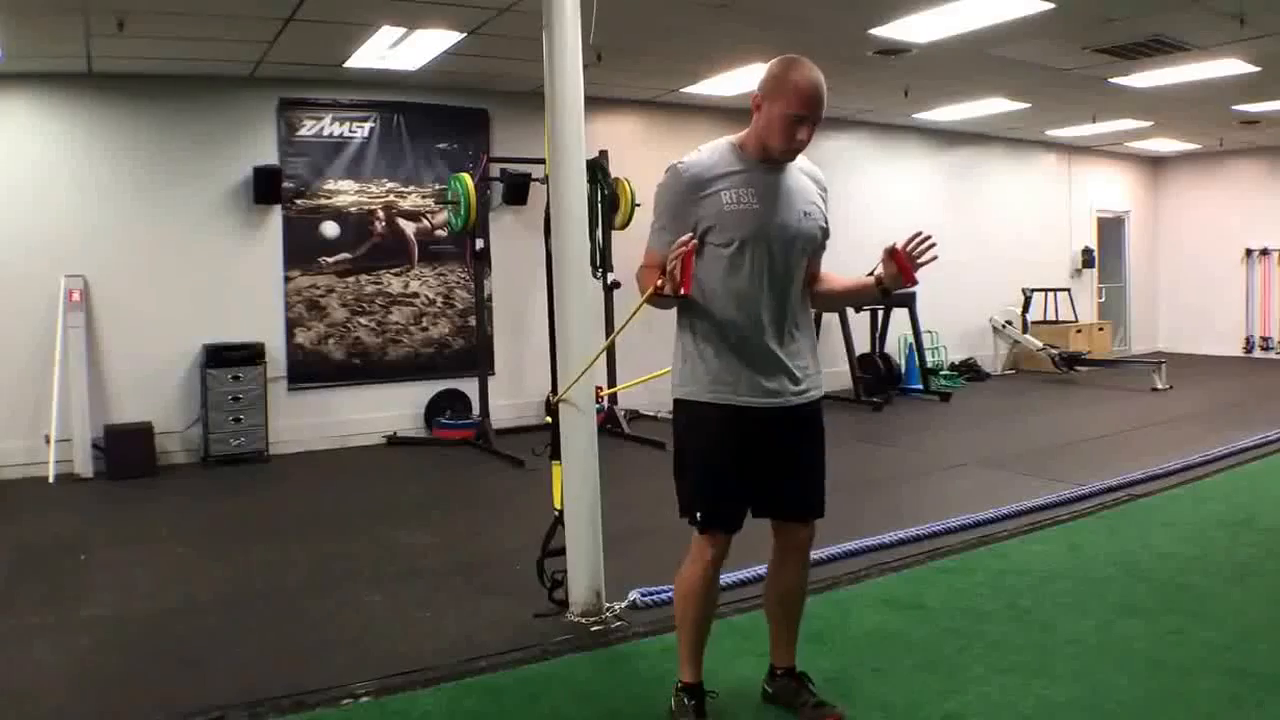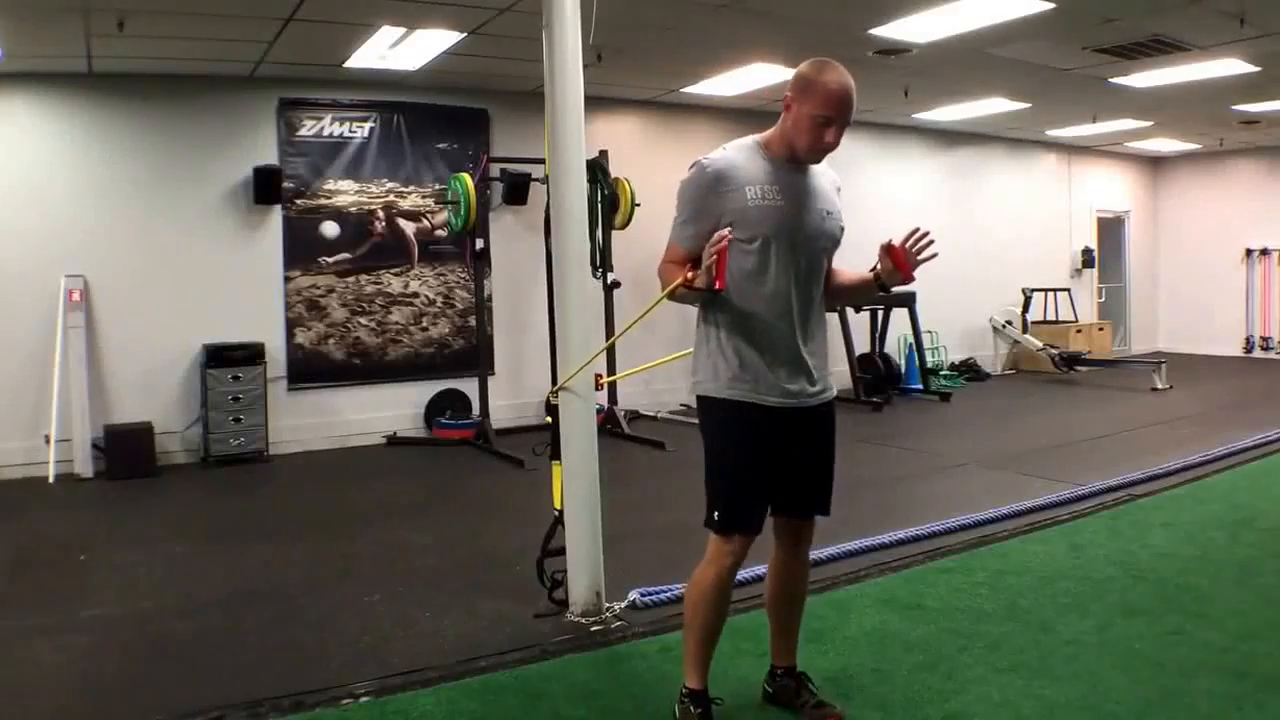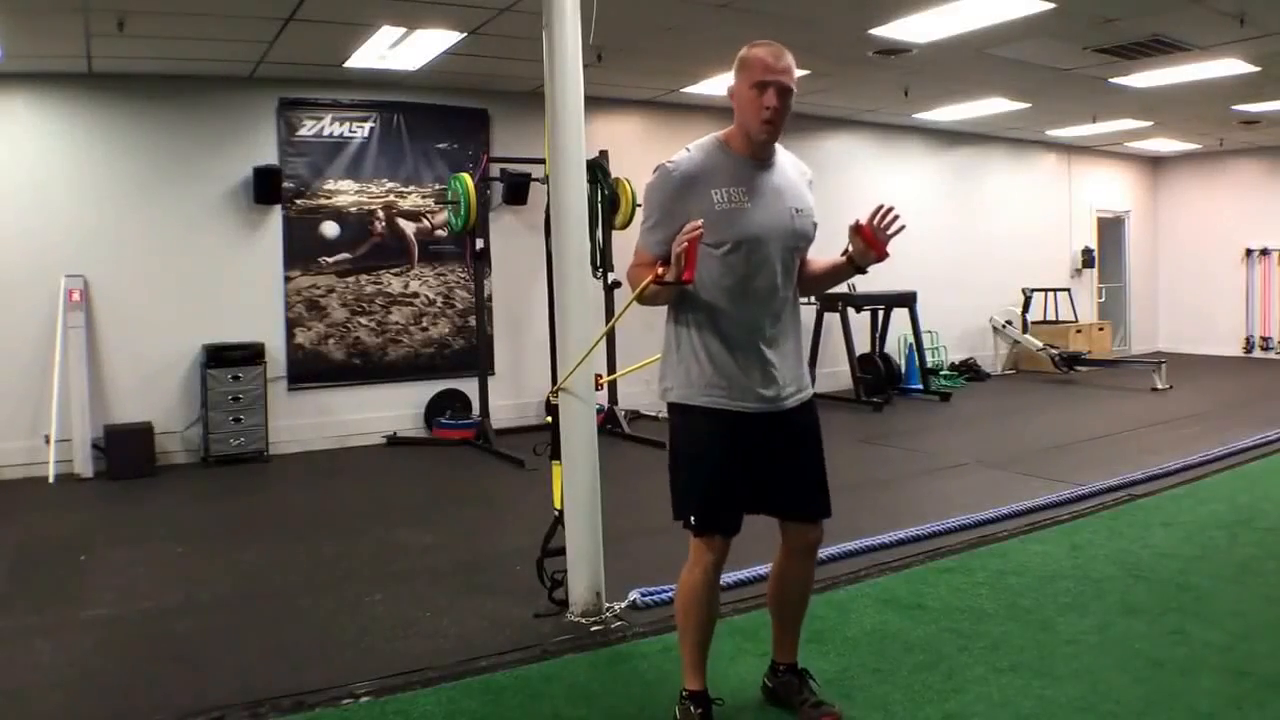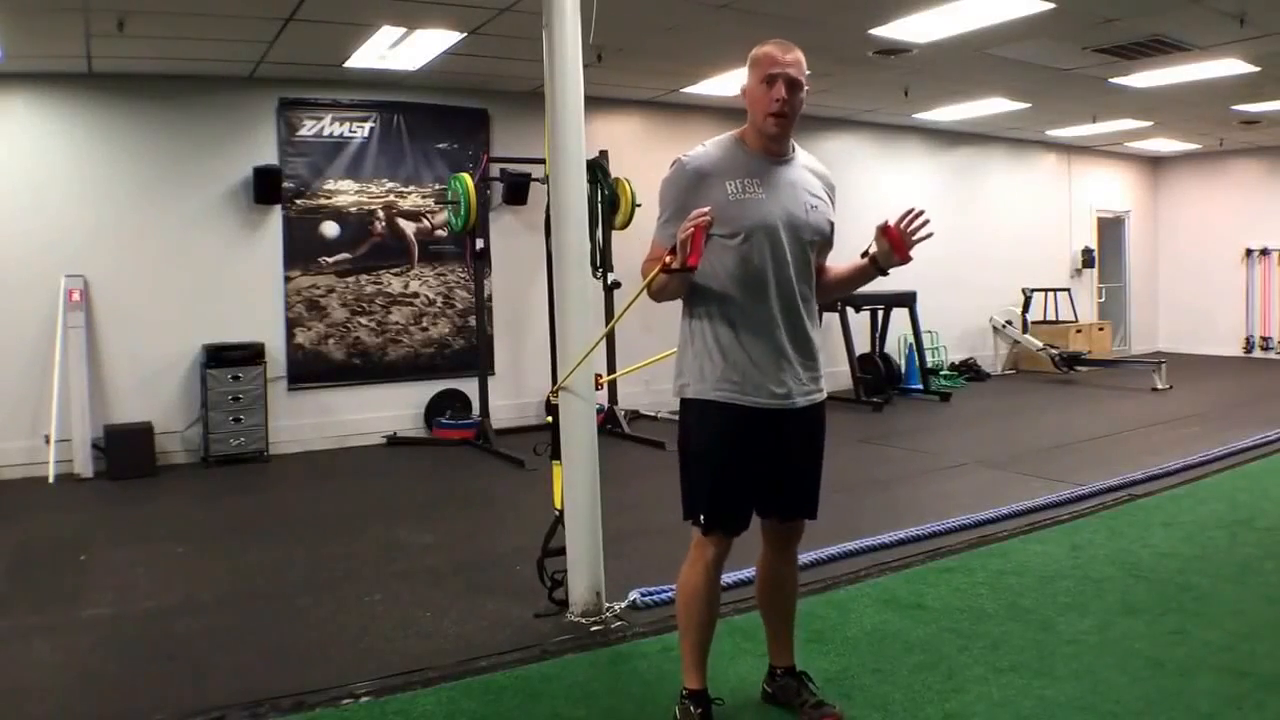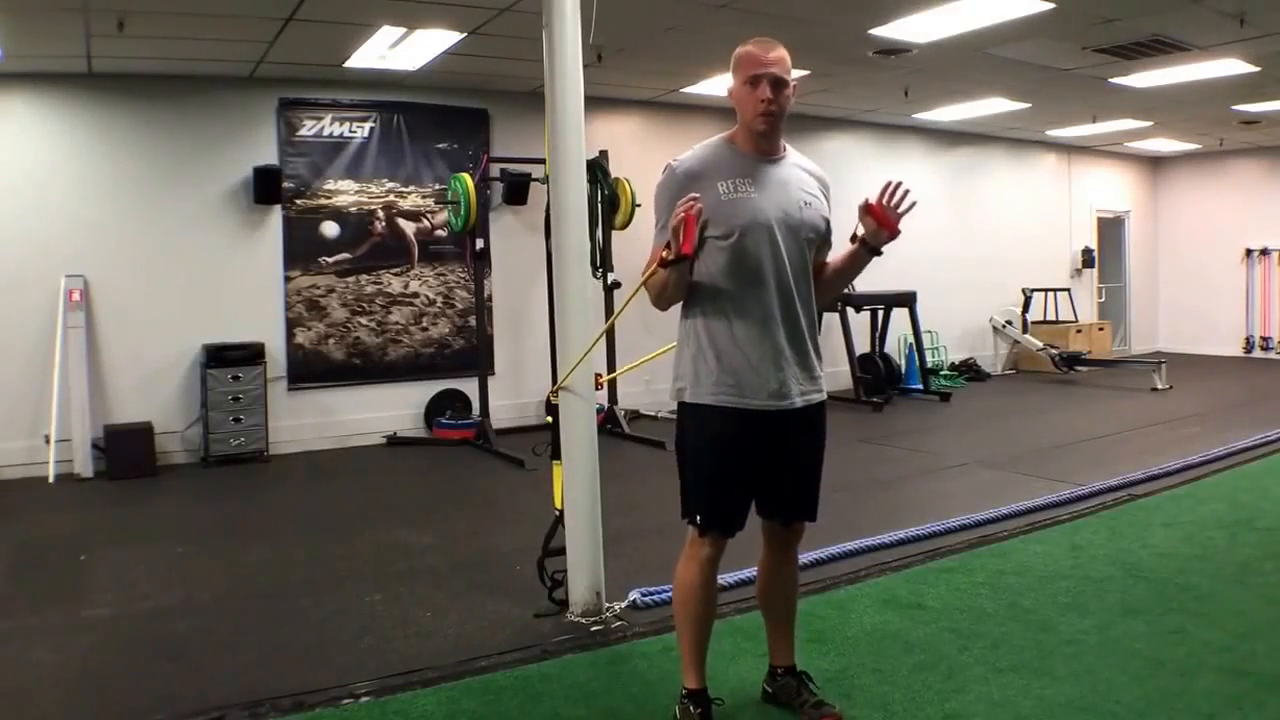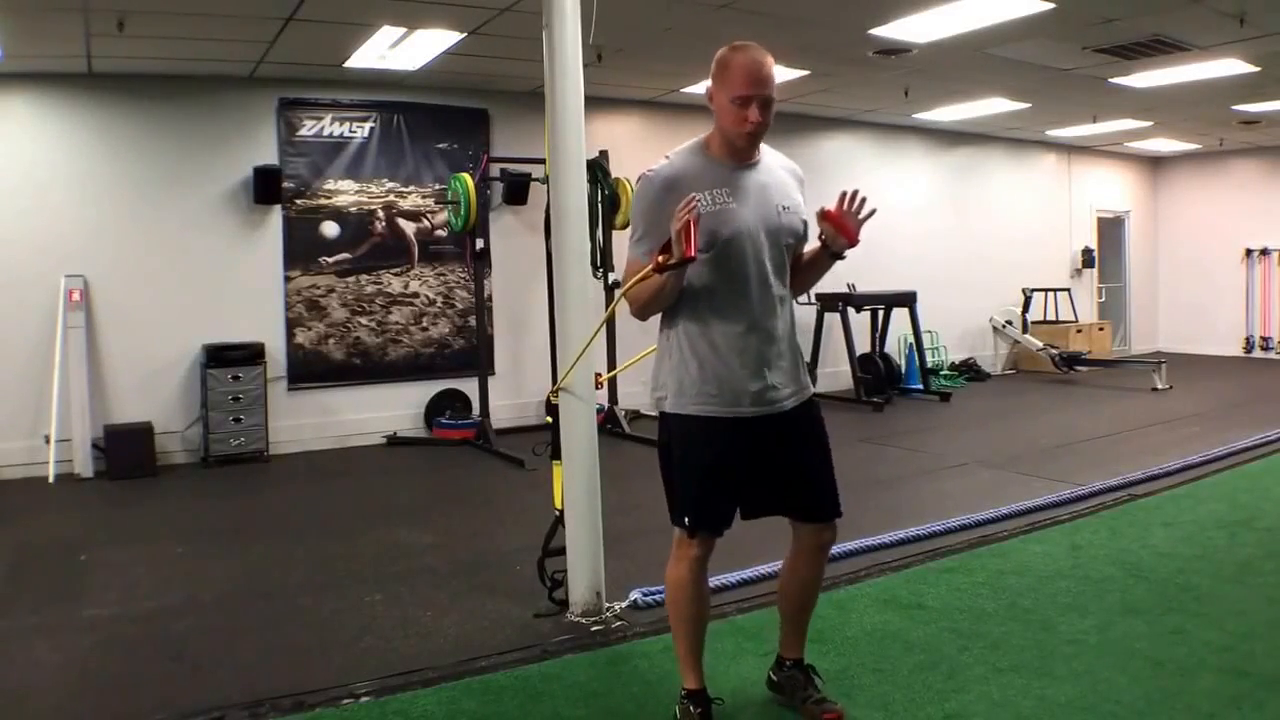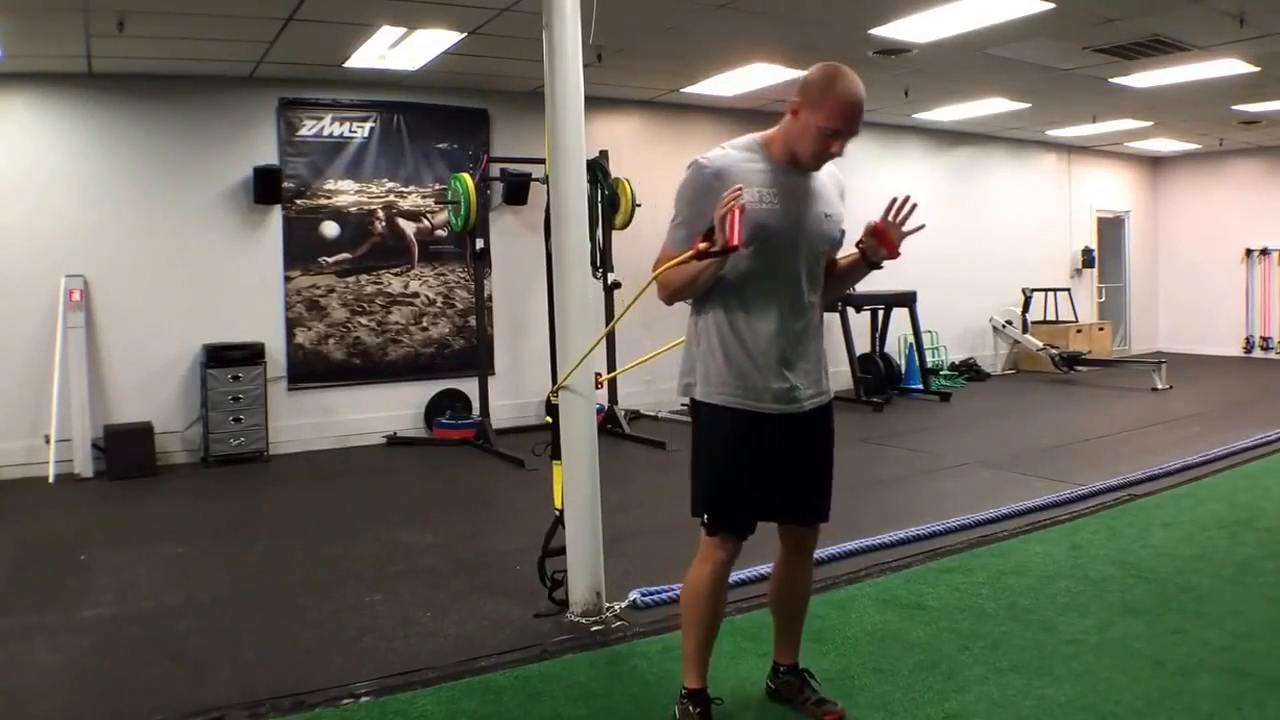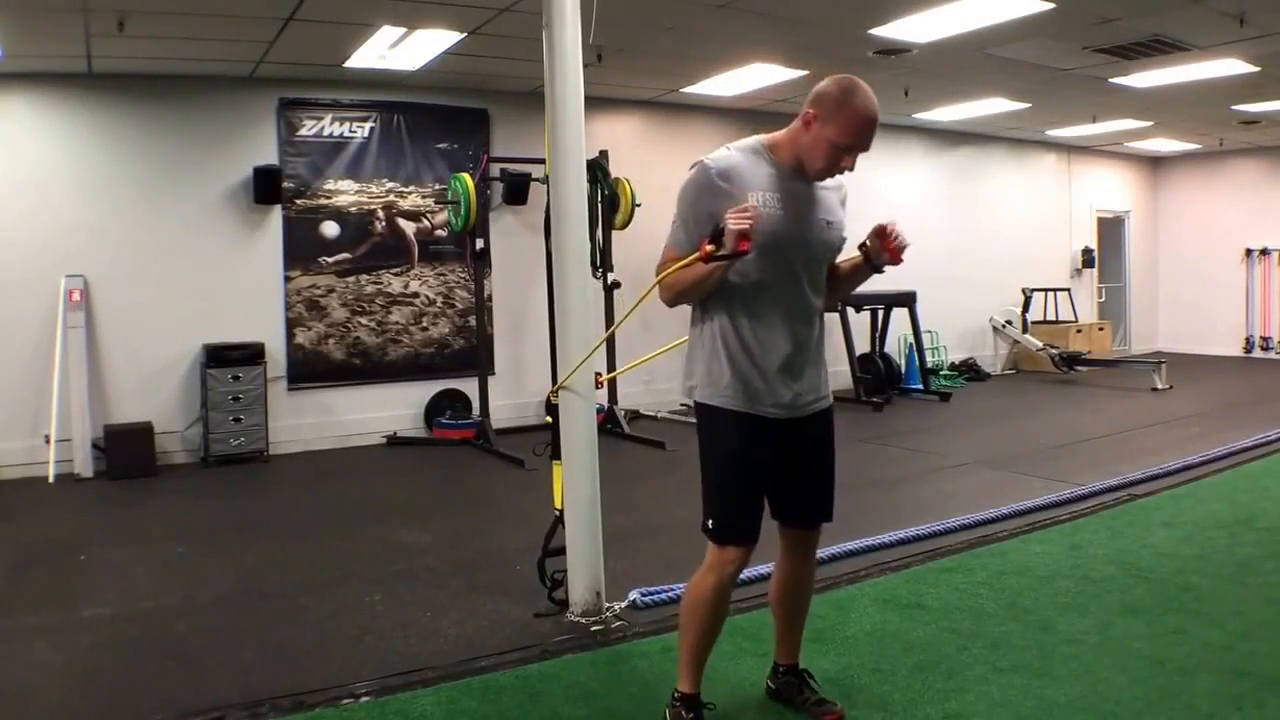
dt=0.5s
person 1, frame 1
left shoulder: (812, 184)
right shoulder: (694, 175)
right elbow: (650, 279)
left wrist: (877, 284)
right wrist: (671, 286)
left hip: (796, 393)
right hip: (716, 395)
left knee: (796, 537)
right knee: (712, 542)
person 1, frame 2
left shoulder: (828, 186)
right shoulder: (719, 173)
right elbow: (671, 272)
left wrist: (879, 279)
right wrist: (700, 280)
left hip: (810, 391)
right hip: (738, 391)
left knee: (797, 536)
right knee: (731, 543)
person 1, frame 3
left shoulder: (798, 176)
right shoulder: (683, 174)
right elbow: (640, 280)
left wrist: (853, 260)
right wrist: (674, 276)
left hip: (788, 393)
right hip: (710, 397)
left knee: (805, 534)
right knee: (711, 546)
person 1, frame 4
left shoulder: (817, 179)
right shoulder: (698, 170)
right elbow: (656, 283)
left wrist: (875, 263)
right wrist: (681, 264)
left hip: (799, 392)
right hip: (720, 392)
left knee: (784, 534)
right knee: (713, 540)
person 1, frame 5
left shoulder: (811, 178)
right shoulder: (690, 172)
right elbow: (659, 295)
left wrist: (867, 244)
right wrist: (676, 255)
left hip: (799, 392)
right hip: (718, 395)
left knee: (786, 536)
right knee: (708, 539)
person 1, frame 6
left shoulder: (787, 175)
right shoulder: (667, 181)
right elbow: (639, 303)
left wrist: (832, 248)
right wrist: (674, 260)
left hip: (787, 393)
right hip: (701, 402)
left knee: (817, 529)
right knee: (695, 544)
left ankle: (791, 665)
person 1, frame 7
left shoulder: (831, 185)
right shoulder: (715, 172)
right elbow: (667, 286)
left wrist: (869, 257)
right wrist: (718, 248)
left hip: (806, 395)
right hip: (729, 396)
left knee: (802, 538)
right knee: (720, 544)
person 1, frame 8
left shoulder: (832, 191)
right shoulder: (720, 174)
right elbow: (670, 288)
left wrist: (869, 262)
right wrist: (724, 253)
left hip: (807, 397)
right hip: (734, 398)
left knee: (802, 539)
right knee: (730, 552)
